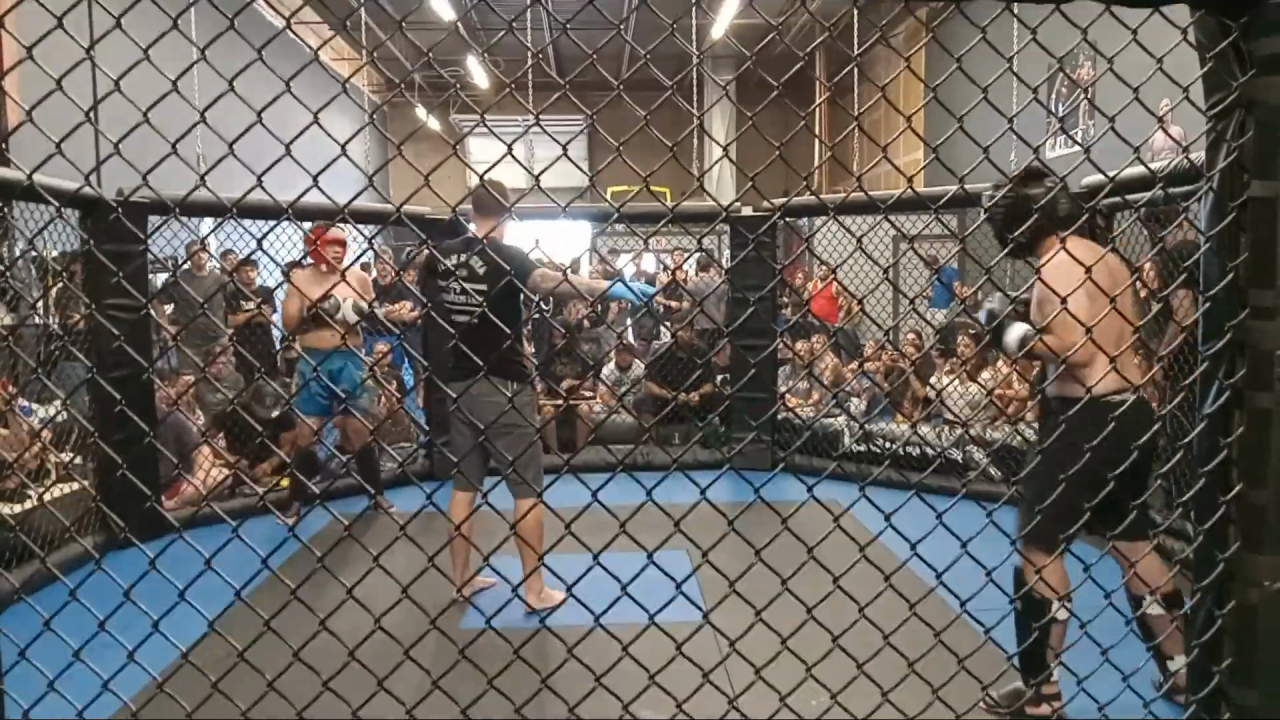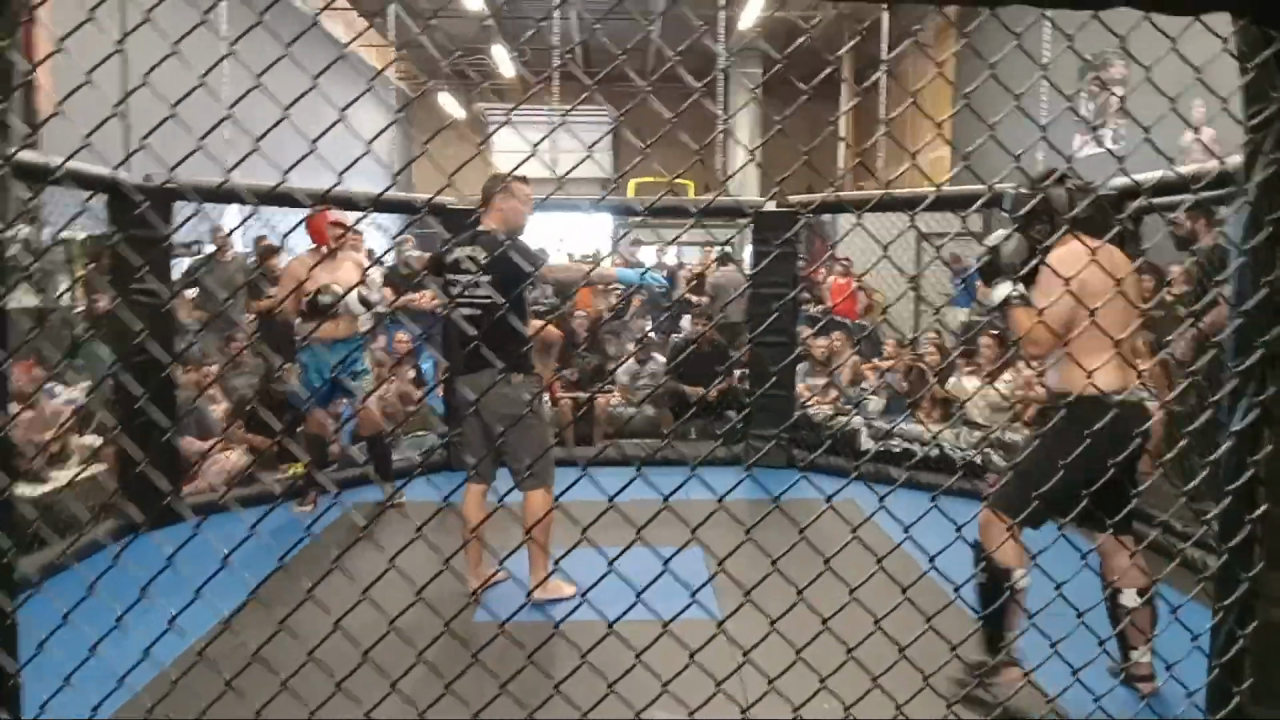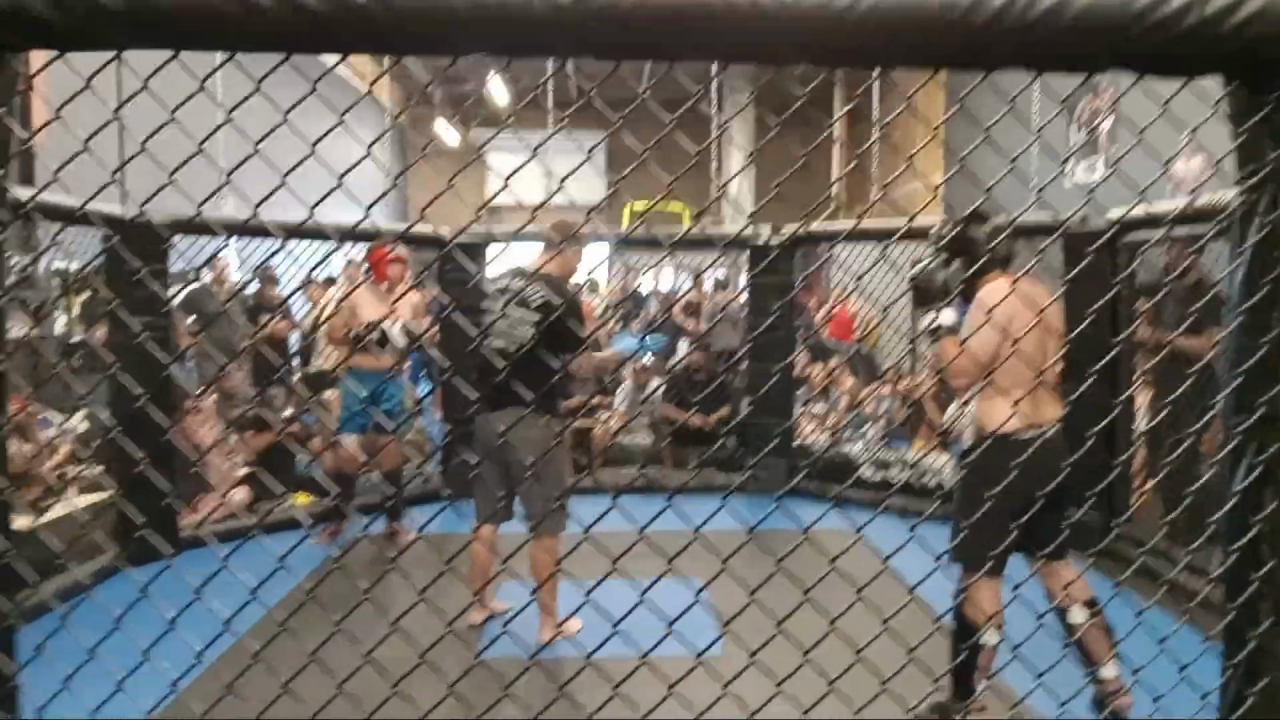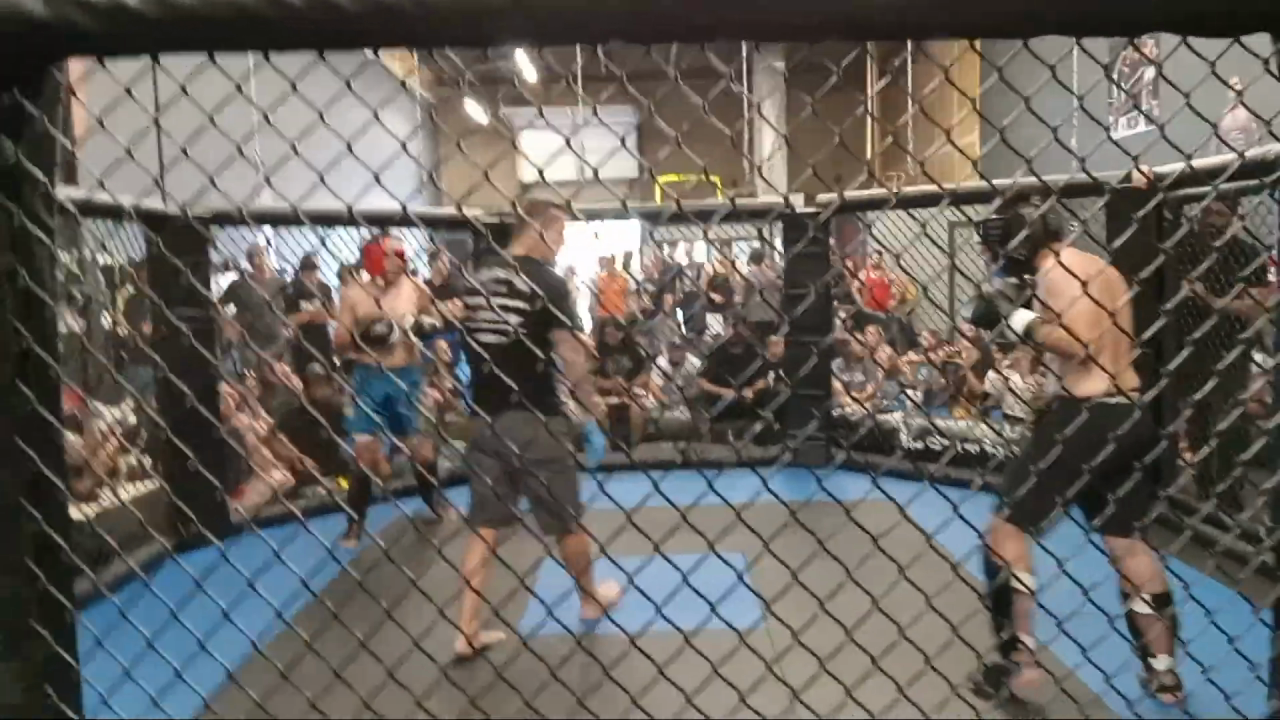
dt=0.7s
person 1, frame 1
left shoulder: (1056, 261)
right shoulder: (1106, 257)
left elbow: (1071, 347)
left wrist: (1012, 331)
left hip: (1084, 418)
right hip: (1131, 413)
left knee: (1038, 548)
right knee: (1132, 540)
right ankle: (1180, 670)
person 1, frame 2
left shoulder: (1064, 258)
right shoulder: (1115, 259)
left elbow: (1035, 343)
left wrist: (1007, 284)
right wrist: (1027, 281)
left hip: (1084, 415)
right hip: (1123, 413)
left knee: (999, 520)
right knee: (1116, 537)
left ankle: (1001, 658)
right ankle: (1140, 663)
person 1, frame 3
left shoulder: (993, 295)
right shoulder: (1042, 294)
left elbow: (961, 374)
left wrist: (943, 312)
right wrist: (956, 312)
left hip: (1006, 451)
right hip: (1049, 444)
left knee: (980, 574)
right knee: (1057, 563)
person 1, frame 4
left shoulder: (1057, 267)
right shoulder: (1097, 266)
left elbow: (1080, 343)
left wrist: (1019, 318)
right wrist: (1027, 311)
left hip: (1086, 416)
right hip: (1129, 415)
left knee: (1008, 528)
right knee: (1127, 541)
left ankle: (1019, 662)
right ankle: (1164, 672)
person 2, frame 1
left shoulder: (444, 255)
right shoulder: (504, 257)
left elbow: (425, 262)
right elbow: (549, 282)
left wrist: (427, 257)
right wrist: (614, 287)
left hip: (459, 385)
right hip: (502, 386)
left knee: (465, 482)
right knee: (527, 487)
left ankle: (462, 578)
right ankle: (534, 588)
person 2, frame 2
left shoulder: (454, 251)
right shoulder: (508, 249)
left elbow: (426, 264)
right elbow: (554, 273)
right wrist: (622, 274)
left hip: (468, 377)
right hip: (510, 378)
left knee: (477, 476)
right knee: (536, 478)
left ankle: (476, 571)
right ankle: (542, 579)
person 2, frame 3
left shoulder: (498, 284)
right shoulder: (563, 299)
right elbow: (580, 368)
right wrist: (619, 352)
left hip: (490, 412)
right hip: (534, 418)
left knee: (488, 516)
right knee: (546, 524)
left ankle: (479, 605)
right ankle: (549, 621)
person 2, frame 4
left shoulder: (476, 278)
right shoulder: (547, 282)
right elbow: (571, 355)
right wrist: (596, 416)
left hip: (486, 415)
right hip: (534, 417)
left knee: (485, 523)
right knee: (564, 518)
left ankle: (466, 629)
right ankle: (591, 599)
person 3, frame 1
left shoulder: (359, 277)
right shoulder: (300, 279)
left elbow: (372, 313)
right elbow: (288, 325)
left wrist: (365, 314)
right wrist: (309, 314)
left hip: (350, 359)
right hip: (313, 361)
left knee: (361, 428)
right knee: (306, 432)
left ankle: (376, 492)
right ankle: (296, 499)
person 3, frame 2
left shoulder: (357, 262)
right shoulder: (298, 267)
left elbow: (370, 297)
right elbow: (281, 311)
left wrist: (369, 300)
right wrist: (308, 306)
left hip: (352, 347)
right hip: (315, 351)
left knee: (370, 414)
right knee: (316, 419)
left ankle: (387, 479)
right ankle: (312, 486)
person 3, frame 3
left shoulder: (412, 299)
right shoulder: (355, 295)
right elbow: (332, 334)
left wrist: (414, 339)
right wrist: (358, 337)
left hip: (393, 380)
right hip: (357, 379)
left knee: (391, 450)
right knee: (348, 450)
left ankle: (394, 518)
right ankle: (338, 516)
person 3, frame 4
left shoulder: (415, 288)
right shoulder: (354, 294)
left elbow: (434, 320)
right elbow: (340, 341)
left wrist: (427, 325)
right wrist: (363, 335)
left hip: (407, 377)
right hip: (369, 379)
left knee: (422, 450)
right knee: (366, 453)
left ankle: (431, 495)
right ankle: (355, 521)
person 4, frame 1
left shoulder: (1174, 257)
right shoulder: (1201, 250)
left elbow: (1185, 314)
left wrist: (1162, 359)
left hip: (1185, 365)
right hip: (1205, 357)
left knee: (1179, 435)
left ankle: (1187, 497)
person 4, frame 2
left shoulder: (1212, 257)
right shoulder: (1207, 258)
left elbow: (1228, 308)
left wrist: (1191, 338)
left hip: (1209, 363)
right hip: (1202, 362)
left knee: (1196, 435)
right knee: (1195, 434)
left ankle: (1208, 502)
right ankle: (1203, 500)
person 4, frame 3
left shoulder: (1207, 296)
right shoulder: (1164, 290)
left elbow: (1211, 347)
left wrist: (1162, 338)
left hip: (1192, 396)
right hip: (1166, 392)
left knee: (1174, 470)
right knee: (1160, 467)
left ankle: (1182, 541)
right ankle: (1206, 517)
person 4, frame 4
left shoulder: (1247, 255)
right shoulder: (1188, 244)
left elbow: (1257, 308)
left wrist: (1212, 301)
left hip: (1228, 355)
right hip: (1191, 351)
left knee: (1224, 432)
right knee: (1197, 432)
left ankle: (1229, 503)
right ankle: (1208, 498)
